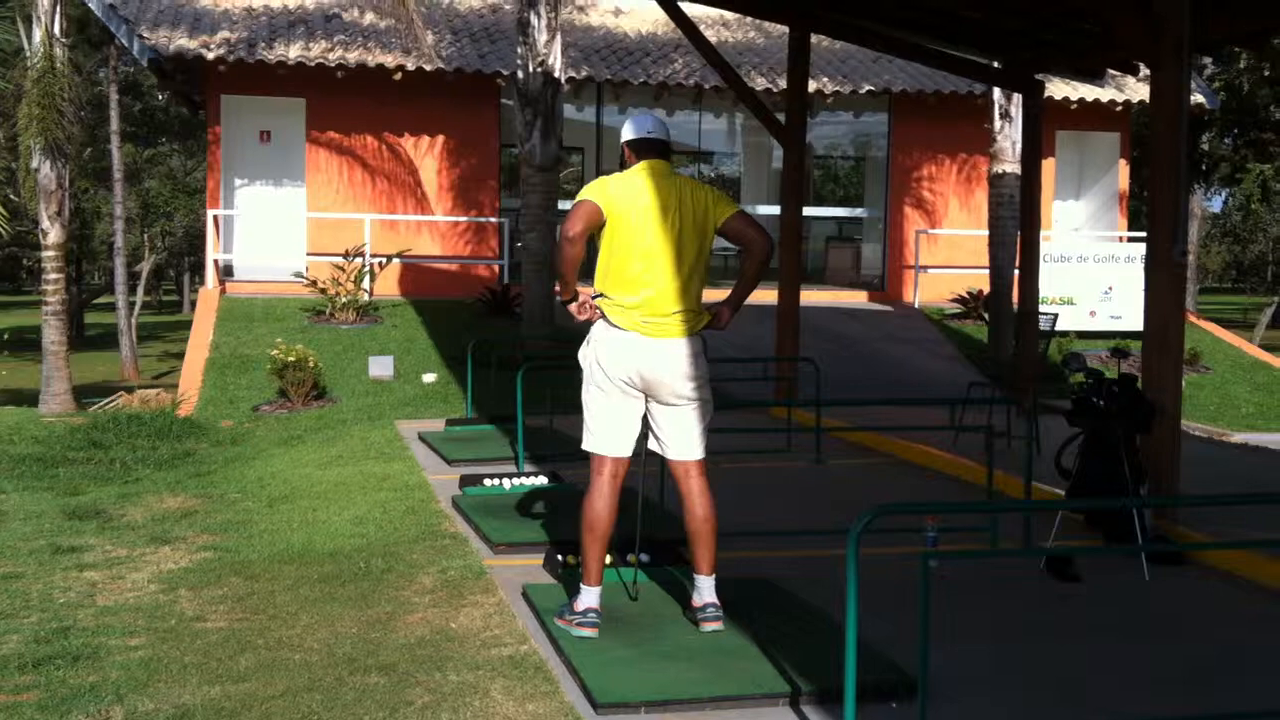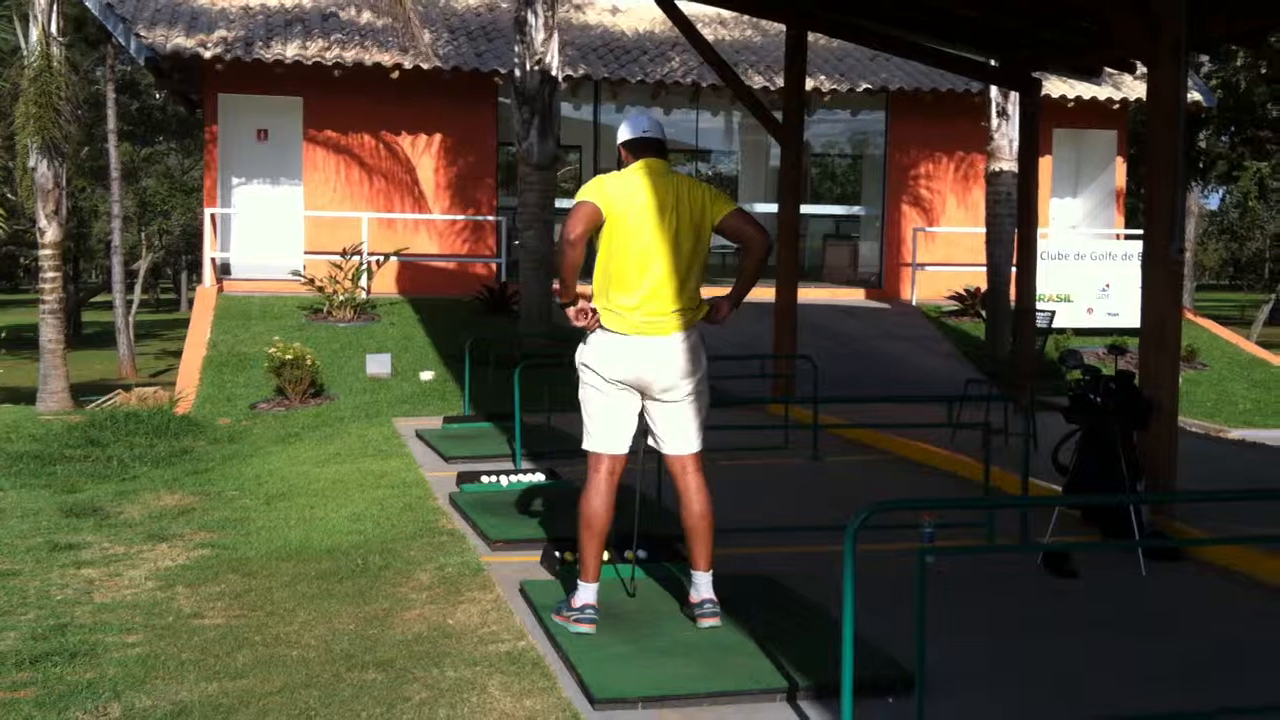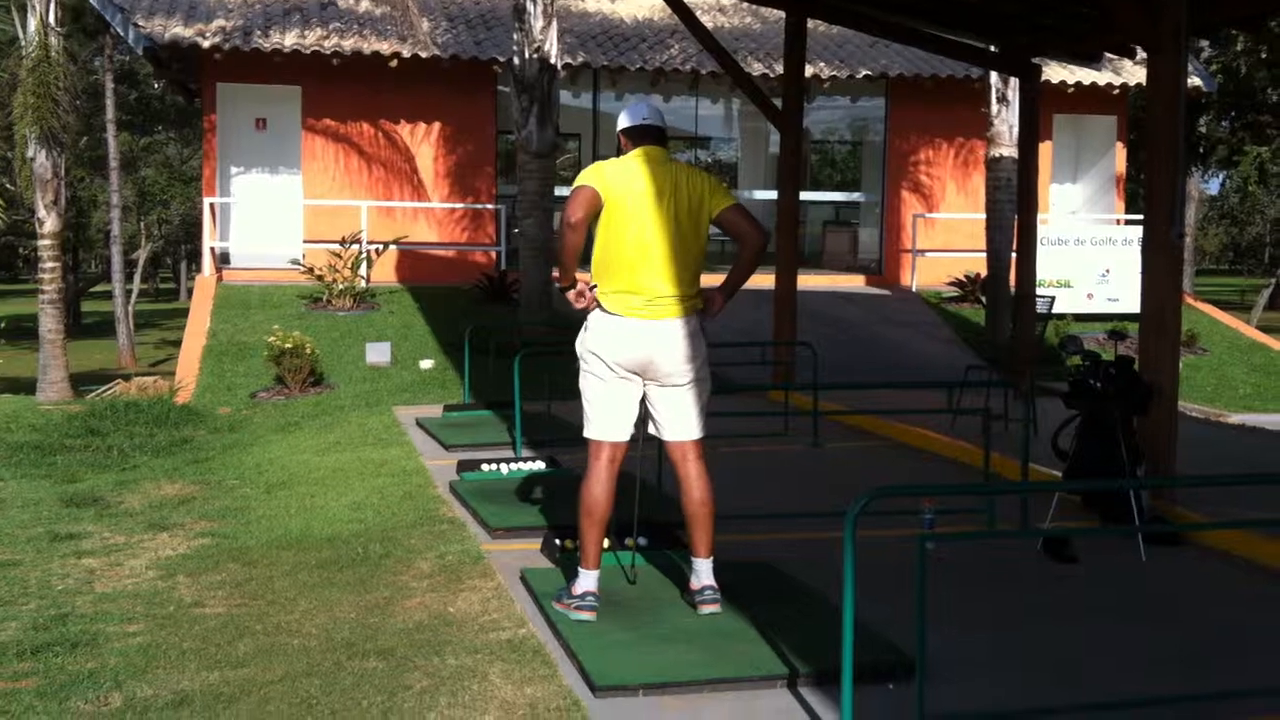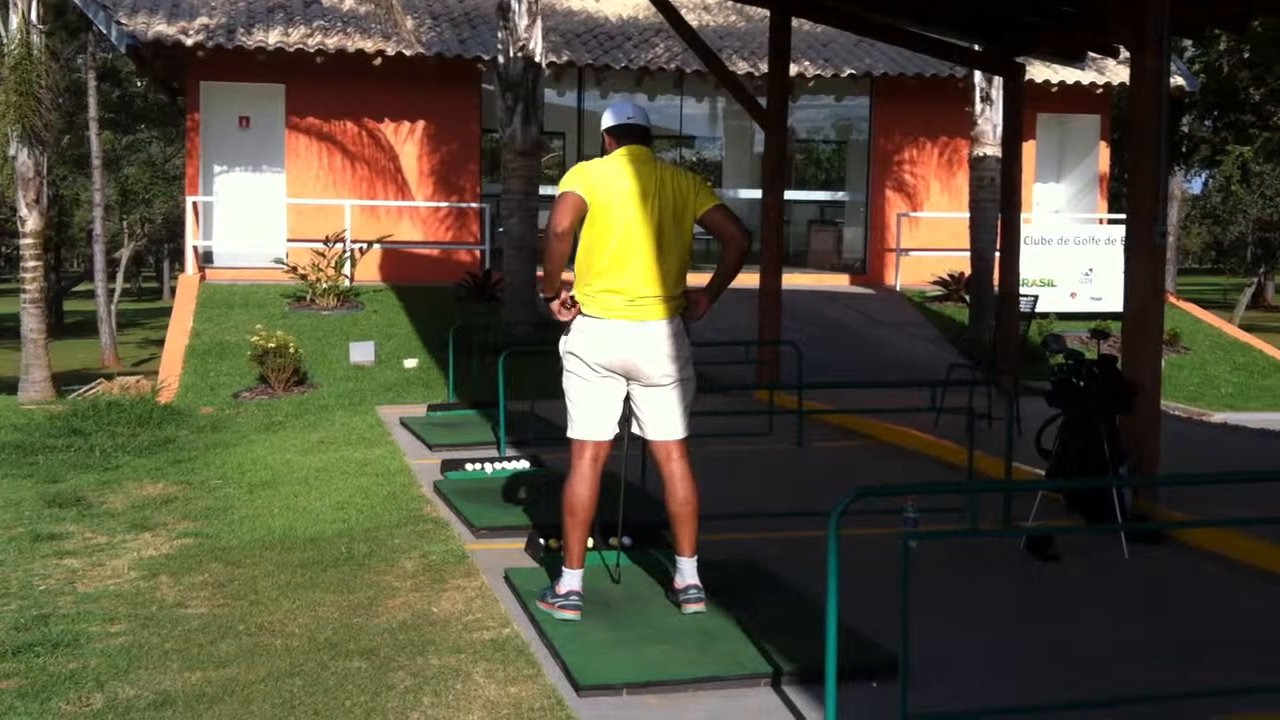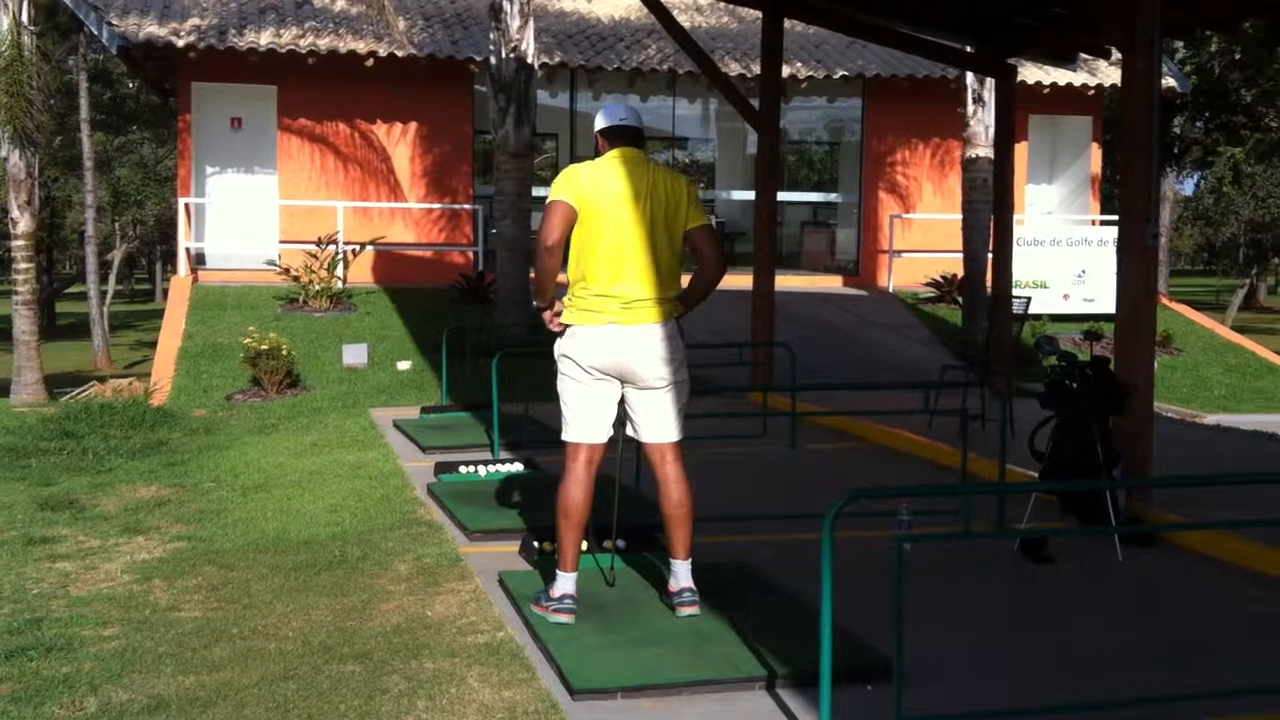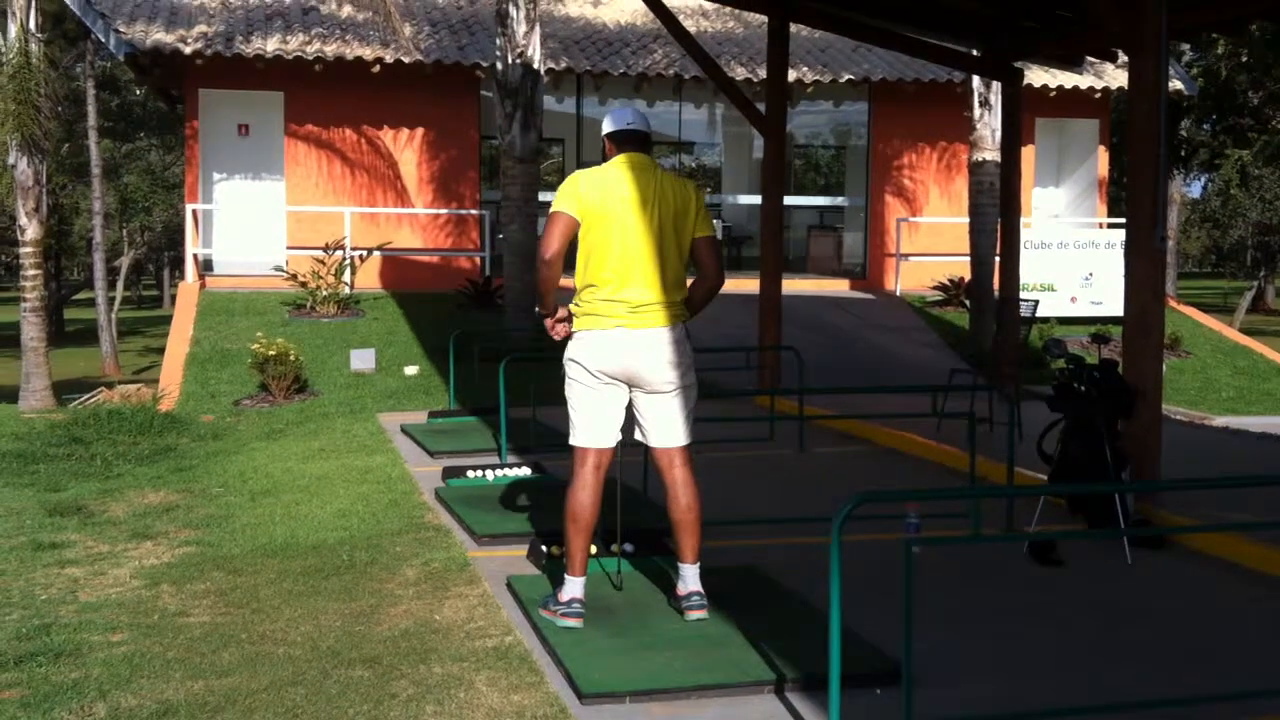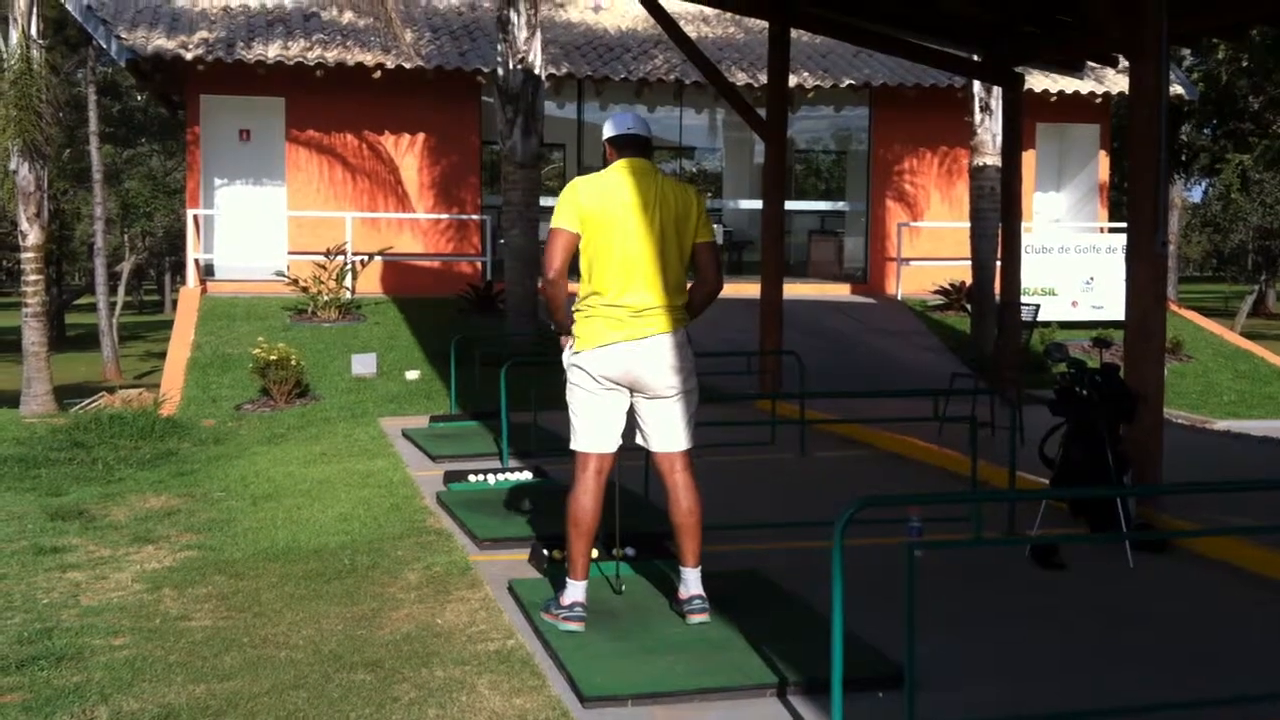
dt=0.2s
person 1, frame 1
left shoulder: (607, 187)
right shoulder: (702, 194)
left elbow: (572, 232)
right elbow: (761, 244)
left wrist: (569, 295)
right wrist: (730, 306)
left hip: (616, 345)
right hip: (680, 349)
left knee: (606, 473)
right knee: (691, 473)
left ankle: (588, 602)
right ankle: (706, 598)
person 1, frame 2
left shoulder: (604, 186)
right shoulder: (699, 193)
left elbow: (573, 235)
right elbow: (759, 240)
left wrist: (569, 299)
right wrist: (730, 301)
left hip: (612, 346)
right hip: (677, 347)
left knee: (603, 471)
right knee: (688, 470)
left ankle: (585, 599)
right ankle: (704, 594)
person 1, frame 3
left shoulder: (604, 172)
right shoulder: (699, 181)
left elbow: (574, 218)
right elbow: (754, 236)
left wrist: (569, 283)
right wrist: (723, 294)
left hip: (612, 331)
right hip: (677, 333)
left knee: (604, 458)
right knee: (689, 456)
left ankle: (586, 586)
right ankle: (704, 580)
person 1, frame 4
left shoulder: (587, 173)
right shoulder: (684, 181)
left elbow: (559, 229)
right elbow: (738, 238)
left wrist: (552, 293)
right wrist: (707, 295)
left hip: (595, 331)
right hip: (662, 333)
left knee: (587, 457)
right knee: (673, 455)
left ankle: (570, 585)
right ankle: (689, 579)
person 1, frame 5
left shoulder: (577, 176)
right shoulder: (677, 185)
left elbow: (549, 243)
right elbow: (712, 262)
left wrist: (545, 304)
right wrist: (682, 306)
left hip: (589, 336)
right hip: (655, 336)
left knee: (581, 460)
right knee: (667, 458)
left ankle: (564, 589)
right ankle: (683, 581)
person 1, frame 6
left shoulder: (582, 183)
right shoulder: (685, 191)
left elbow: (549, 254)
right elbow: (712, 275)
left wrist: (549, 310)
left hip: (595, 340)
right hip: (663, 339)
left knee: (589, 465)
right knee: (676, 462)
left ankle: (572, 593)
right ankle: (691, 586)
person 1, frame 7
left shoulder: (582, 190)
right shoulder: (686, 196)
left elbow: (553, 272)
right elbow: (710, 281)
left wrist: (564, 326)
left hip: (596, 347)
right hip: (664, 345)
left knee: (590, 470)
right knee: (677, 467)
left ankle: (574, 596)
right ankle: (692, 590)
